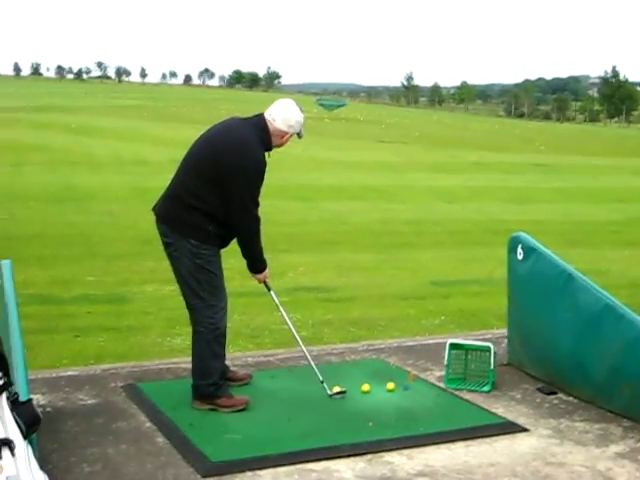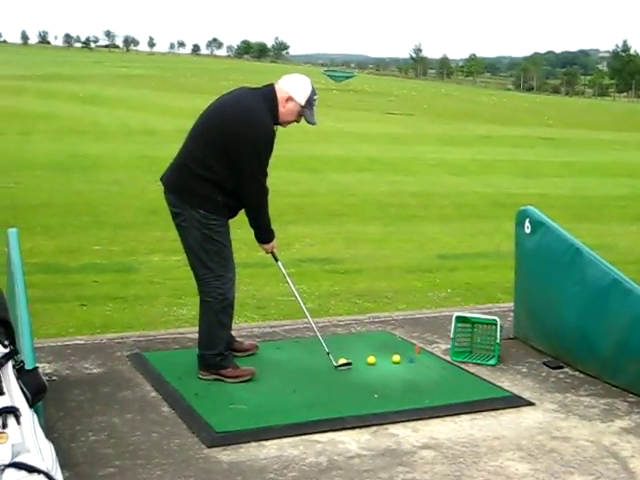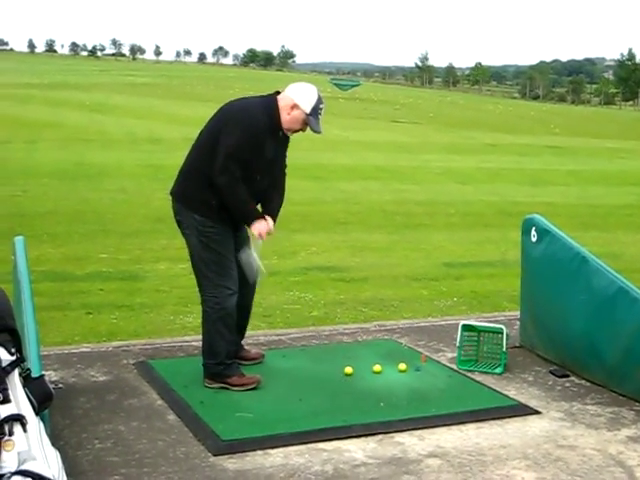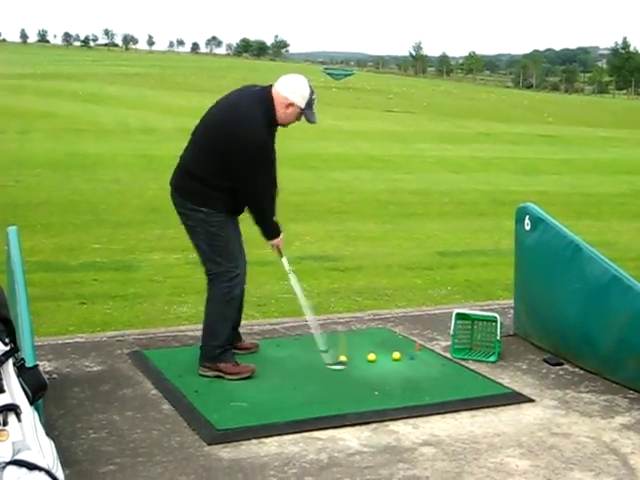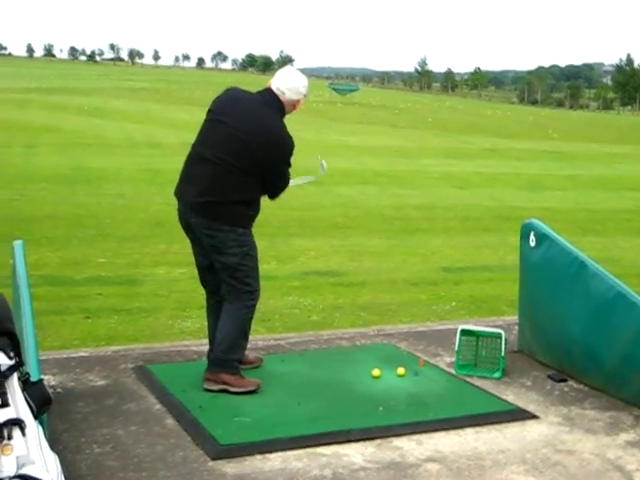
dt=0.5s
person 1, frame 1
left shoulder: (239, 131)
right shoulder: (247, 154)
right elbow: (245, 215)
right wrist: (257, 264)
left hip: (184, 221)
right hip: (189, 231)
left knee: (212, 305)
right knee: (210, 310)
left ankle: (216, 370)
right ankle: (208, 391)
person 1, frame 2
left shoulder: (250, 102)
right shoulder: (256, 122)
left elbow: (250, 178)
right elbow: (252, 185)
left wrist: (262, 228)
right wrist: (265, 233)
left hip: (194, 192)
right hip: (197, 200)
left knee: (220, 274)
right knee: (218, 280)
left ankle: (221, 339)
right ankle: (214, 361)
person 1, frame 3
left shoulder: (275, 129)
right shoulder: (246, 118)
left elbow: (275, 177)
right elbow: (225, 173)
left wrist: (269, 217)
right wrist: (252, 218)
left hip: (224, 209)
right hip: (201, 209)
left knee: (243, 277)
right knee: (221, 288)
left ankle: (231, 347)
right ankle: (219, 369)
person 1, frame 4
left shoulder: (254, 96)
right shoulder: (251, 127)
left elbow: (264, 171)
right elbow: (254, 185)
left wrist: (268, 222)
right wrist: (271, 230)
left hip: (202, 192)
right hip: (202, 200)
left knee: (228, 268)
right knee: (228, 274)
left ankle: (225, 336)
right ankle: (214, 357)
person 1, frame 5
left shoulder: (230, 98)
right shoulder: (276, 137)
right elbow: (275, 187)
right wrist: (257, 183)
left hip: (191, 204)
right hip: (225, 218)
left knee: (218, 287)
right knee: (243, 292)
left ankle: (226, 353)
right ankle: (221, 369)
